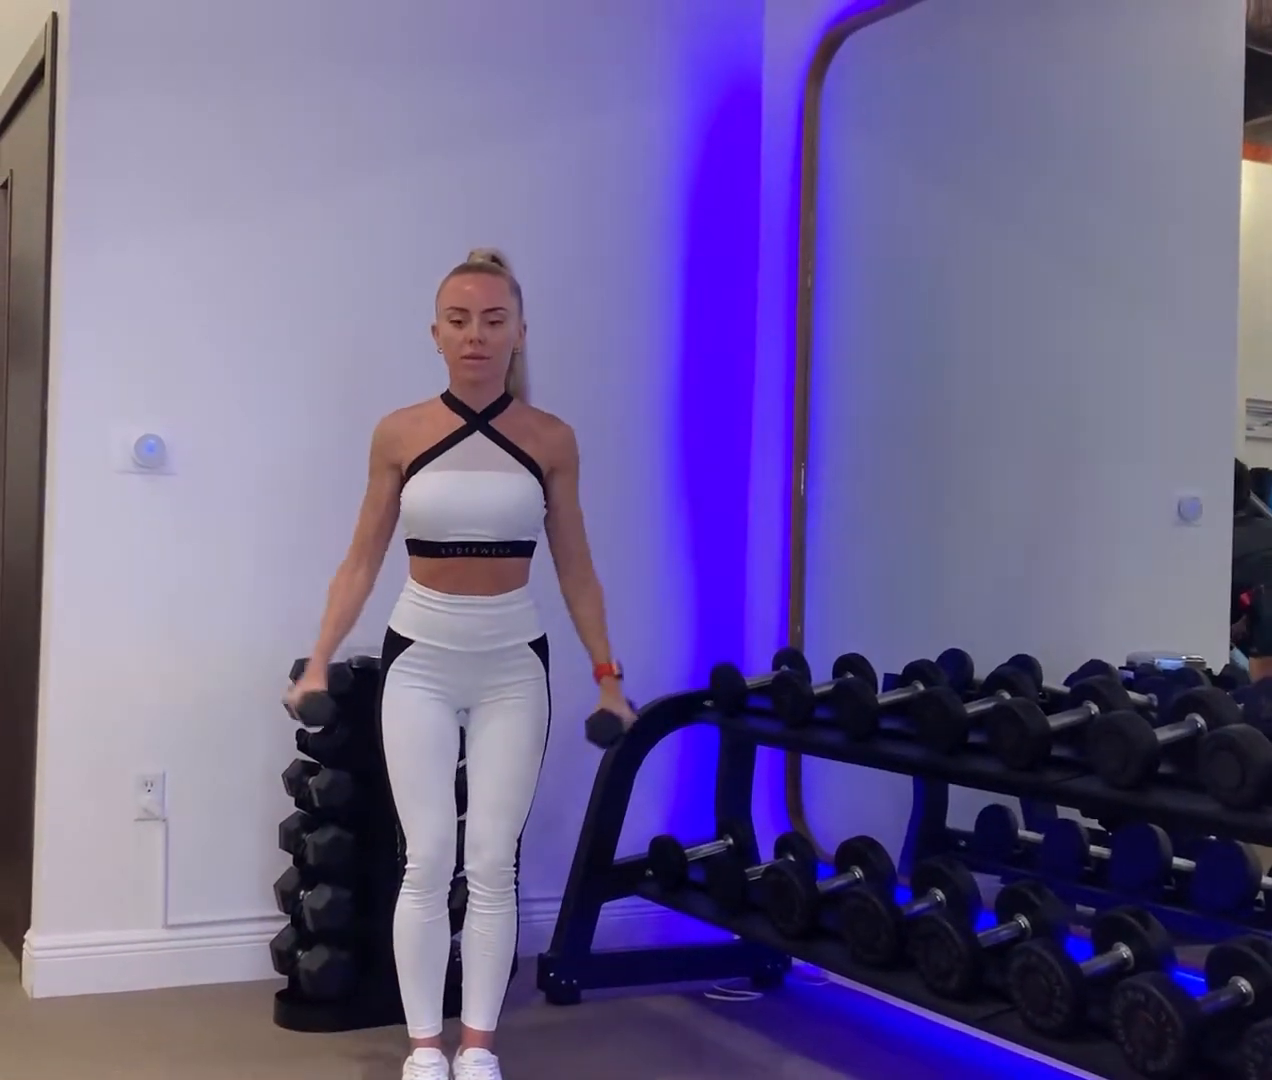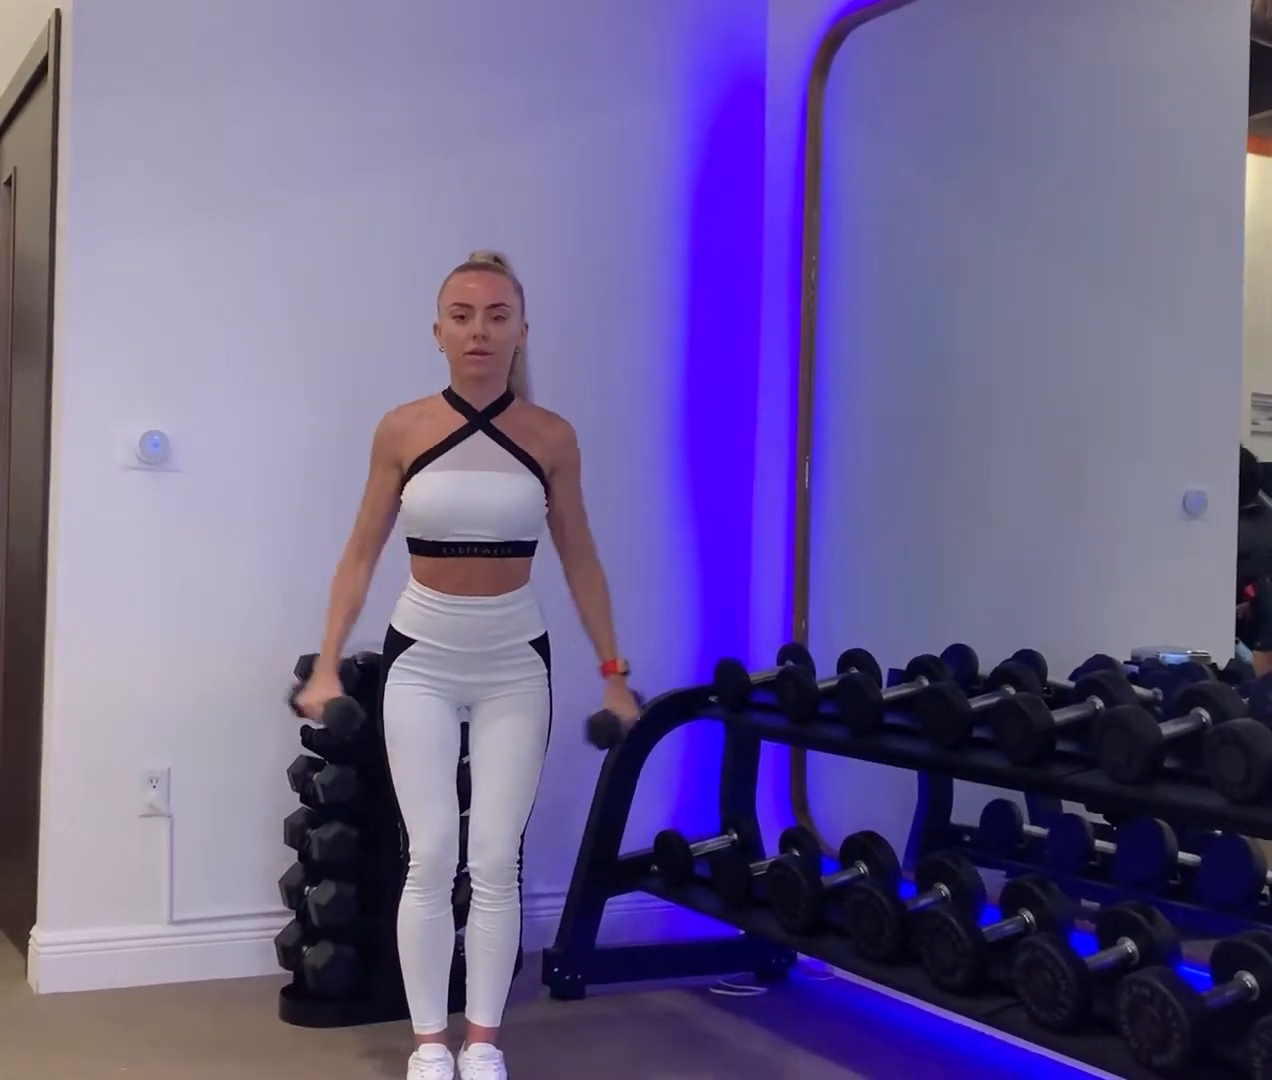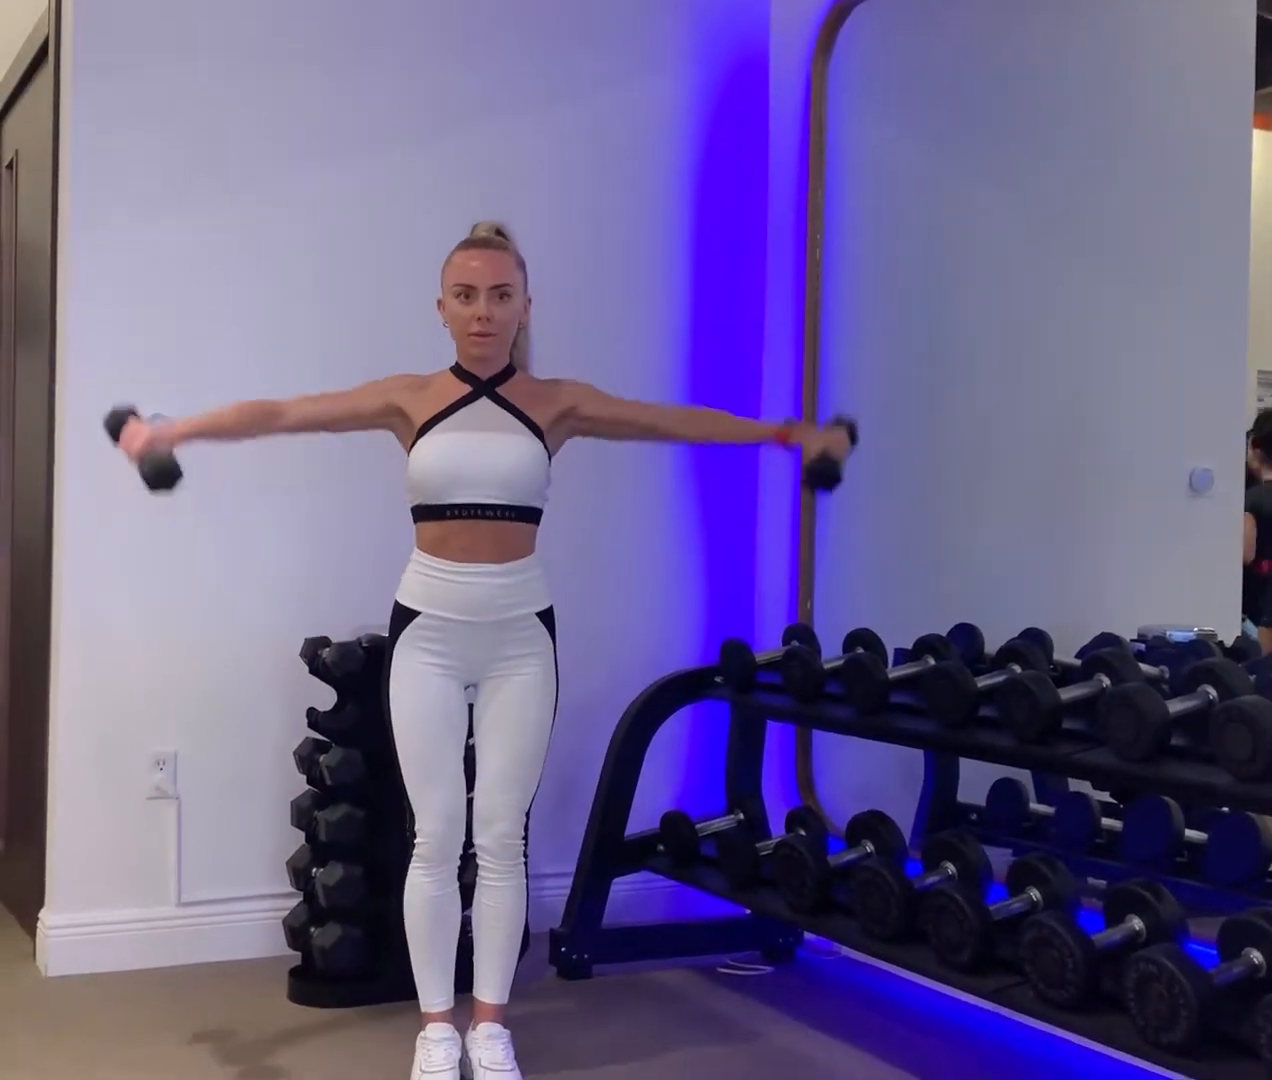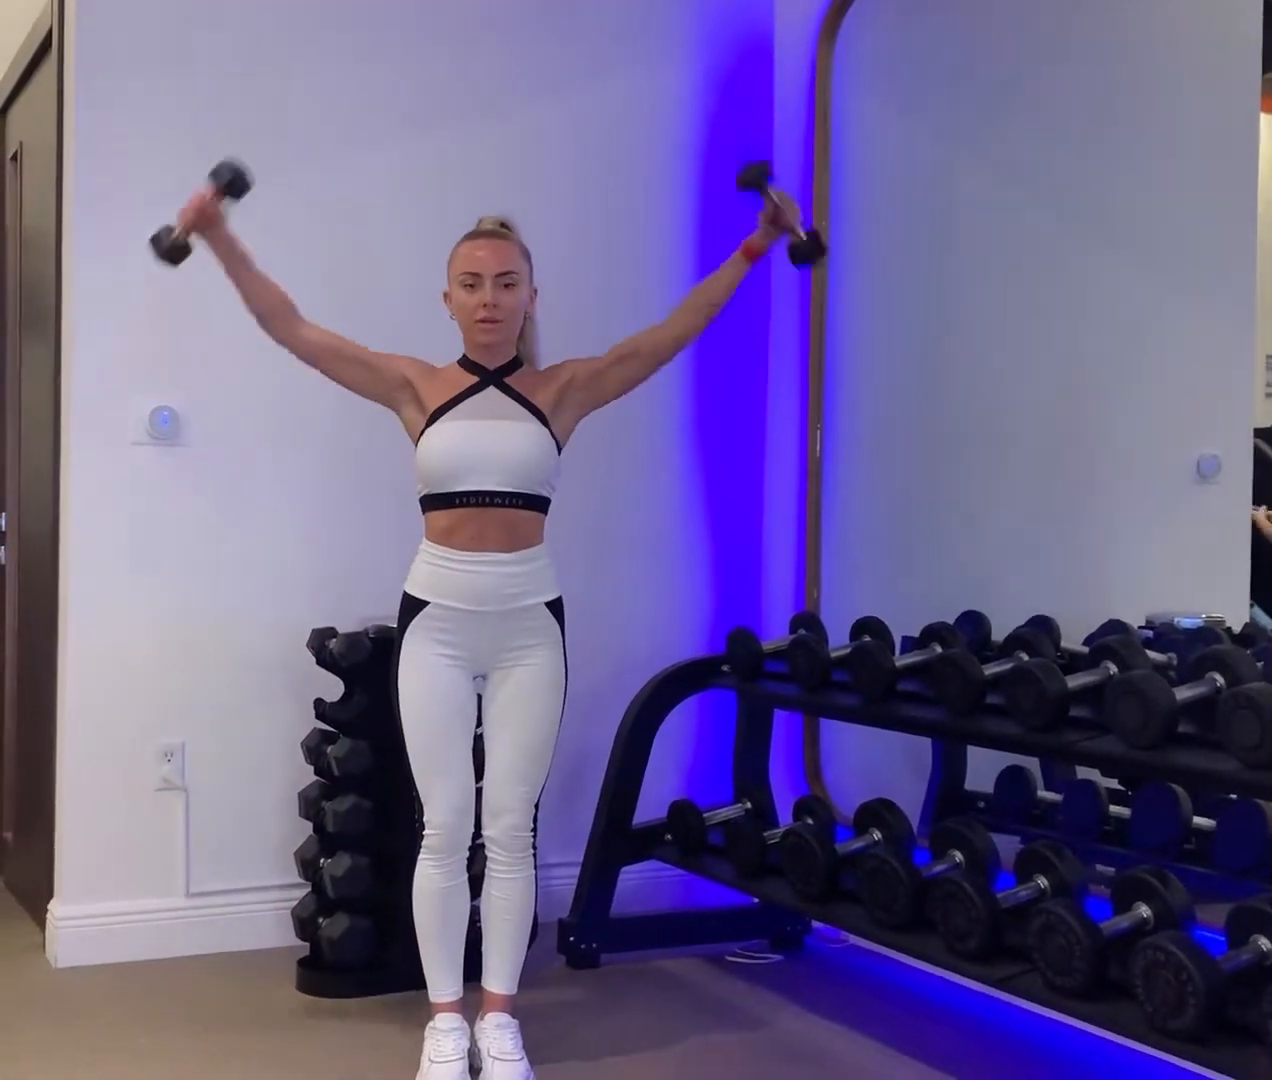
dt=0.4s
person 1, frame 1
left shoulder: (552, 439)
right shoulder: (398, 433)
left elbow: (574, 564)
right elbow: (364, 557)
left wrist: (606, 671)
right wrist: (320, 660)
left hip: (514, 666)
right hip: (419, 661)
left knee: (493, 865)
right knee: (427, 862)
person 1, frame 2
left shoulder: (551, 436)
right shoulder: (402, 428)
left elbow: (581, 563)
right elbow: (360, 552)
left wrist: (612, 672)
right wrist: (326, 664)
left hip: (513, 664)
right hip: (421, 660)
left knee: (496, 861)
right knee: (430, 858)
person 1, frame 3
left shoulder: (556, 401)
right shoulder: (407, 398)
left elbow: (677, 422)
right elbow: (283, 412)
left wrist: (788, 431)
right wrist: (174, 428)
left hip: (519, 635)
right hip: (427, 631)
left knee: (502, 837)
right knee: (436, 837)
person 1, frame 4
left shoulder: (563, 390)
right shoulder: (415, 385)
left elbow: (673, 333)
right elbow: (291, 330)
left wrist: (750, 252)
right wrist: (222, 242)
left hip: (528, 621)
right hip: (436, 616)
left knee: (510, 829)
right knee: (445, 829)
